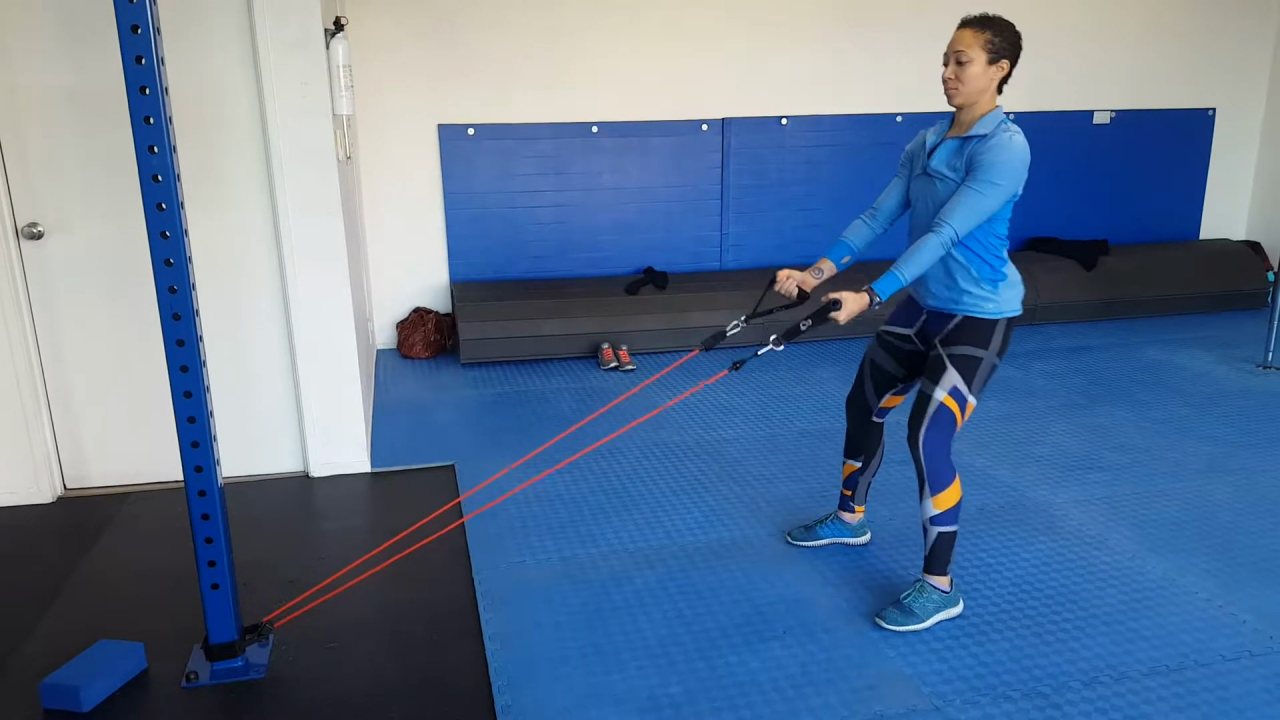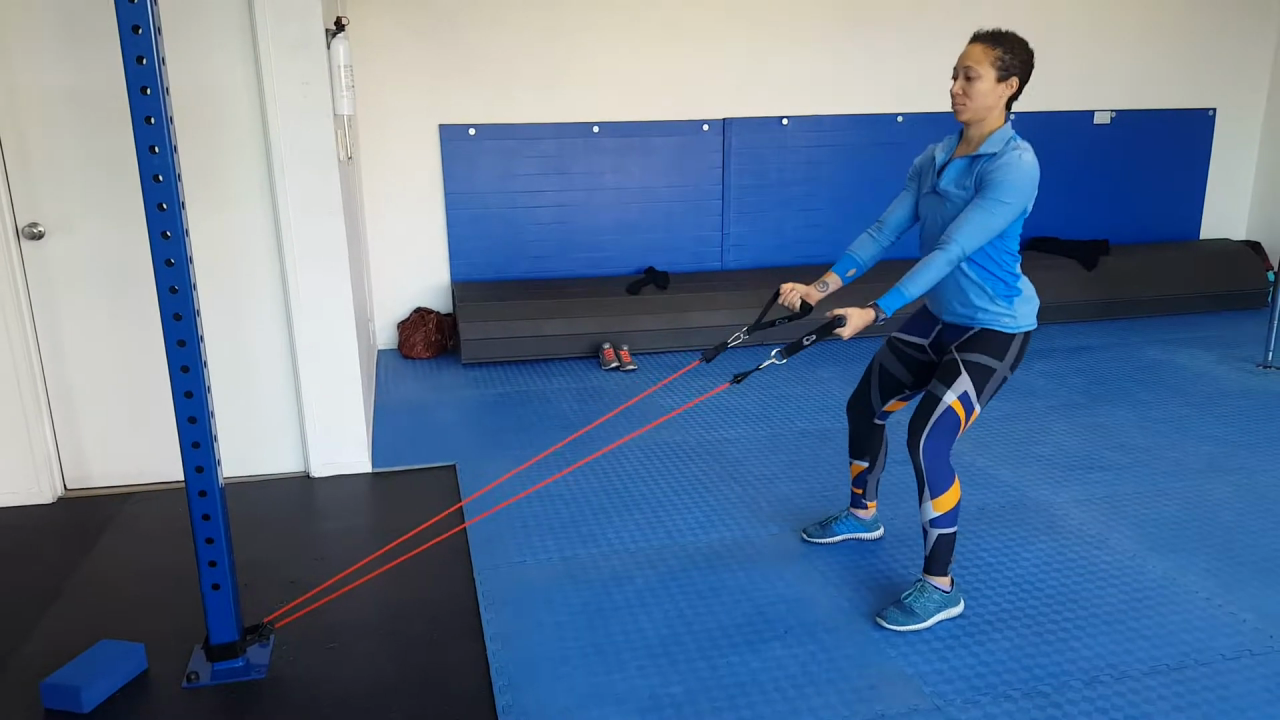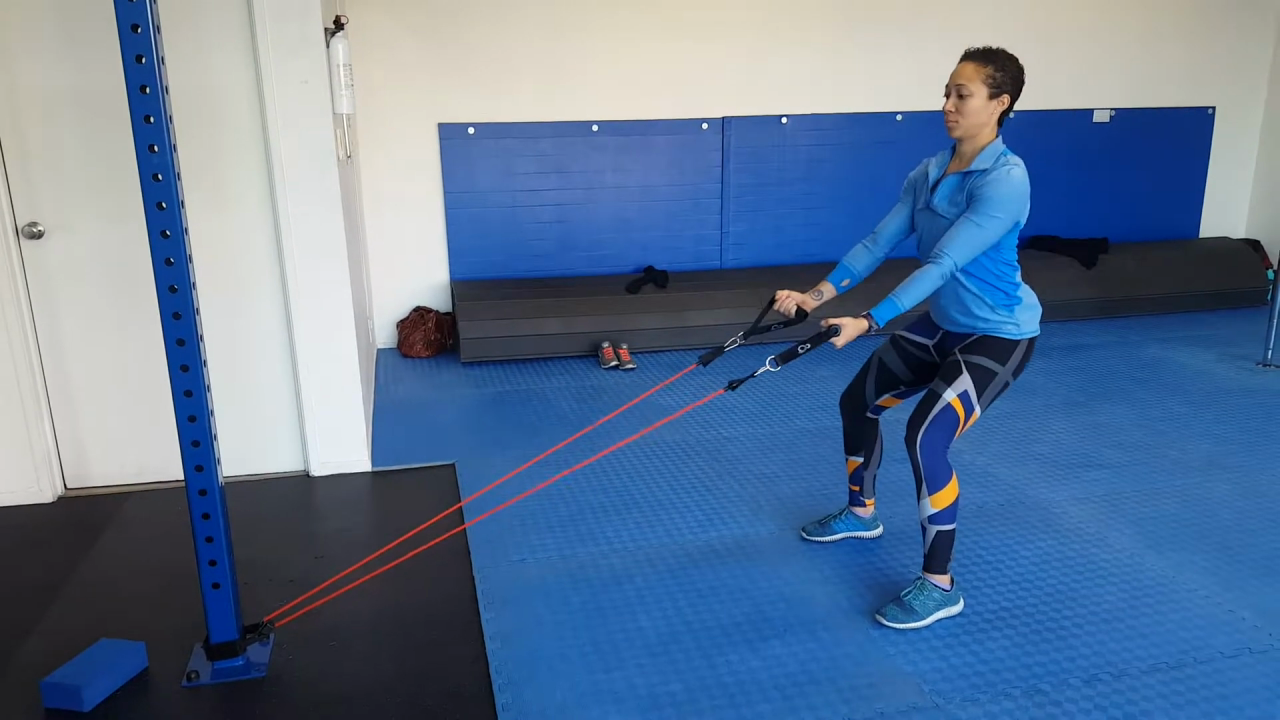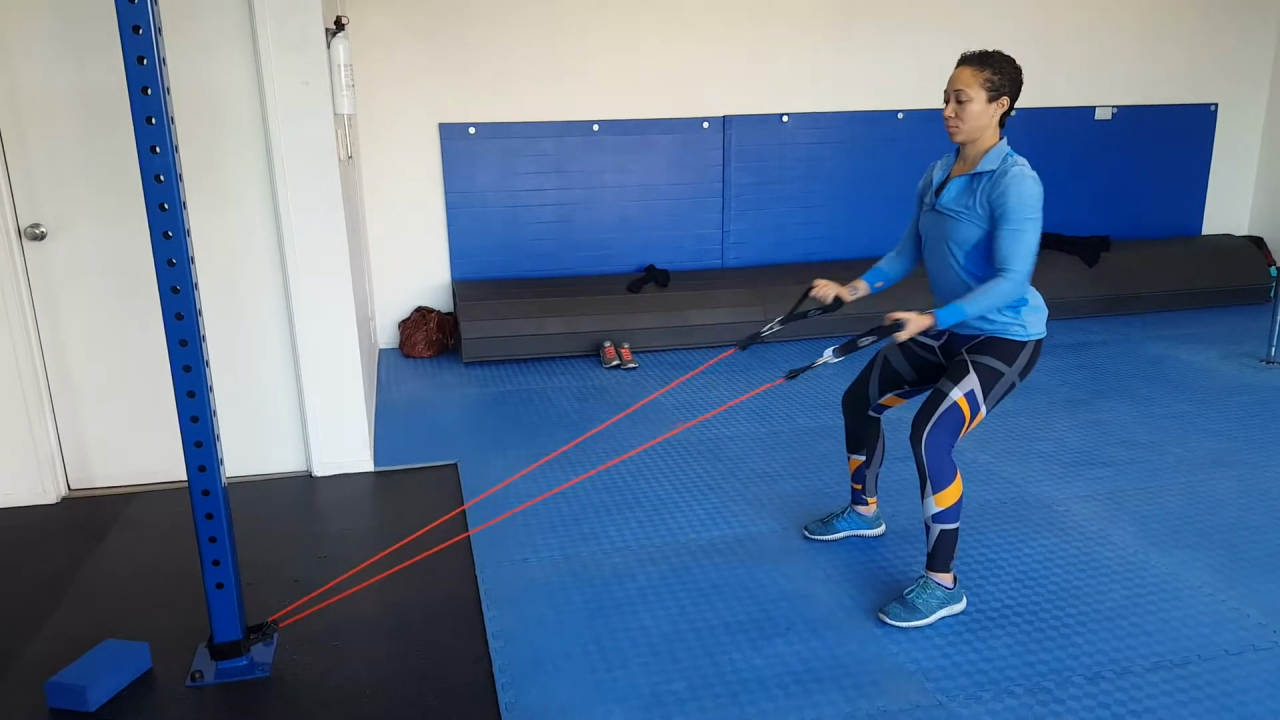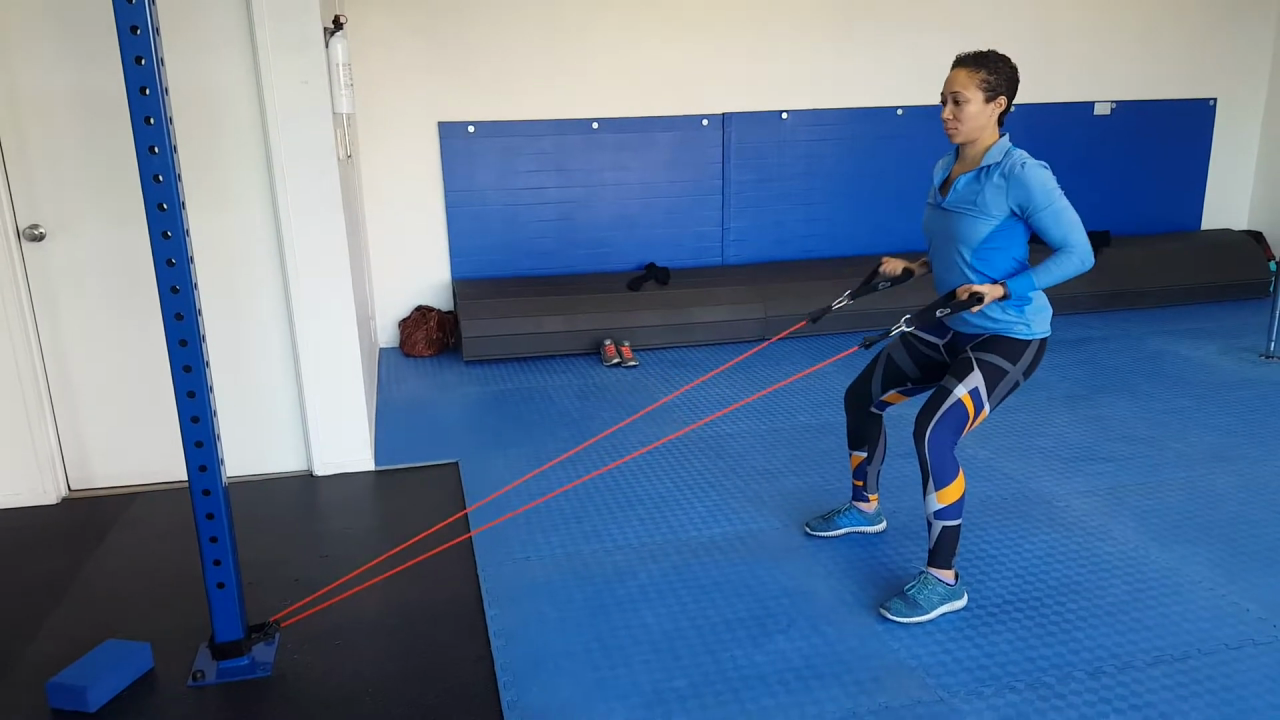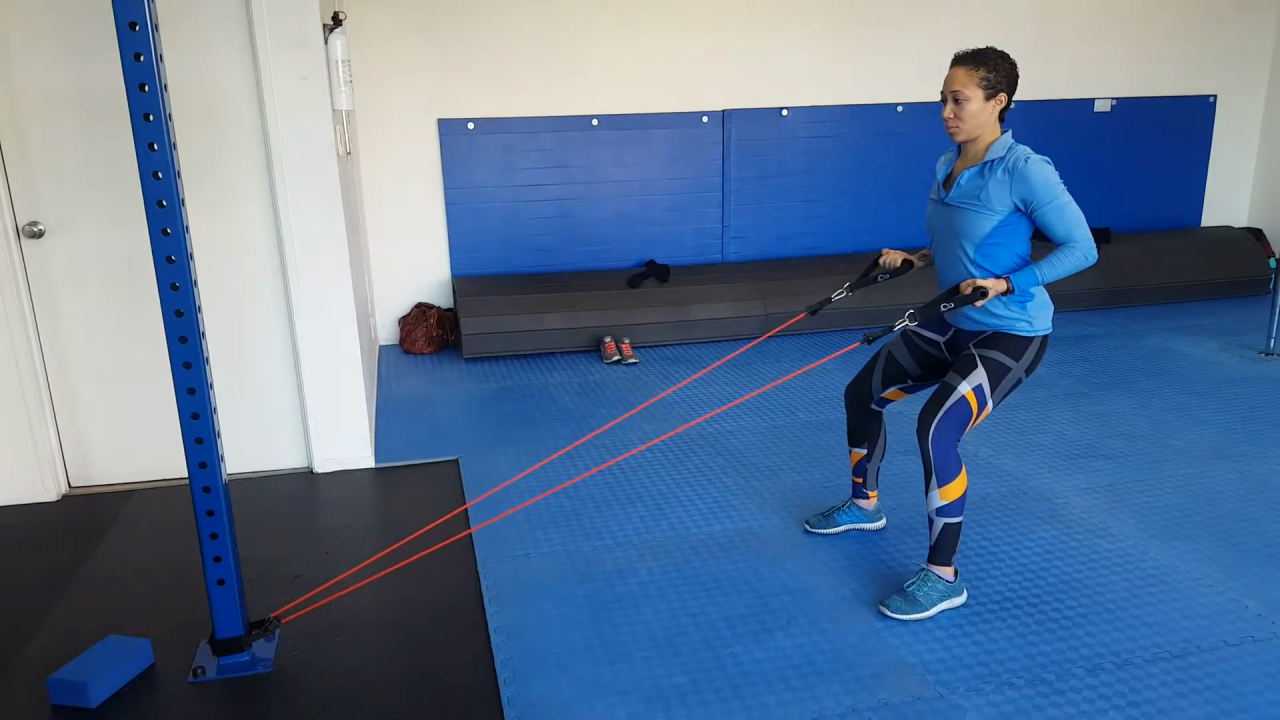
dt=0.3s
person 1, frame 1
left shoulder: (1005, 148)
right shoulder: (925, 143)
left elbow: (944, 235)
right elbow: (879, 216)
left wrist: (869, 296)
right wrist: (817, 272)
left hip: (978, 315)
right hip: (921, 304)
left knee: (928, 436)
right knee: (863, 405)
left ankle: (940, 585)
right ankle: (850, 517)
person 1, frame 2
left shoulder: (1015, 167)
right shoulder: (934, 159)
left elbow: (949, 252)
right elbow: (884, 231)
left wrist: (875, 312)
right wrist: (822, 286)
left hip: (995, 328)
right hip: (939, 317)
left knee: (928, 439)
right knee: (865, 405)
left ankle: (940, 586)
right ankle: (863, 513)
person 1, frame 3
left shoulder: (1005, 181)
right shoulder: (928, 173)
left elbow: (941, 265)
right elbow: (878, 243)
left wrist: (867, 322)
right wrist: (816, 295)
left hip: (998, 335)
right hip: (942, 324)
left knee: (925, 437)
right knee: (858, 401)
left ankle: (940, 584)
right ankle: (861, 512)
person 1, frame 4
left shoulder: (1014, 181)
right shoulder: (936, 175)
left elbow: (1013, 281)
right elbow: (908, 254)
left wrist: (926, 319)
right wrist: (852, 290)
left hip: (1004, 337)
right hip: (946, 330)
left knee: (929, 435)
right knee: (859, 400)
left ankle: (942, 583)
right ankle: (864, 510)
person 1, frame 5
left shoulder: (1023, 176)
right shoulder: (944, 172)
left elbow: (1078, 256)
left wrist: (1001, 290)
right wrist: (912, 267)
left hip: (1009, 335)
right hip: (953, 326)
left knee: (932, 430)
right knee: (861, 396)
left ankle: (943, 579)
right ankle: (864, 507)
person 1, frame 6
left shoulder: (1025, 171)
right shoulder: (946, 167)
left elbow: (1081, 248)
left wrist: (1005, 284)
right wrist: (914, 259)
left hip: (1011, 332)
right hip: (953, 323)
left knee: (936, 428)
right knee: (861, 393)
left ankle: (943, 577)
right ankle: (864, 504)
